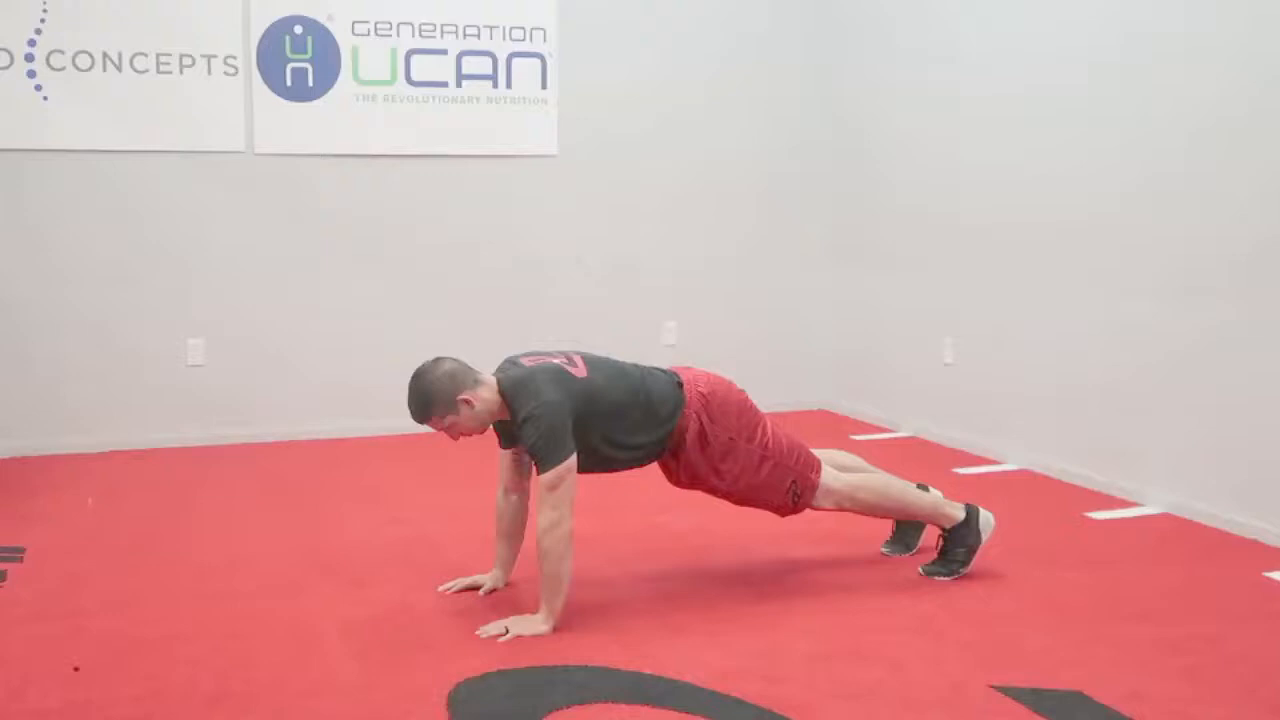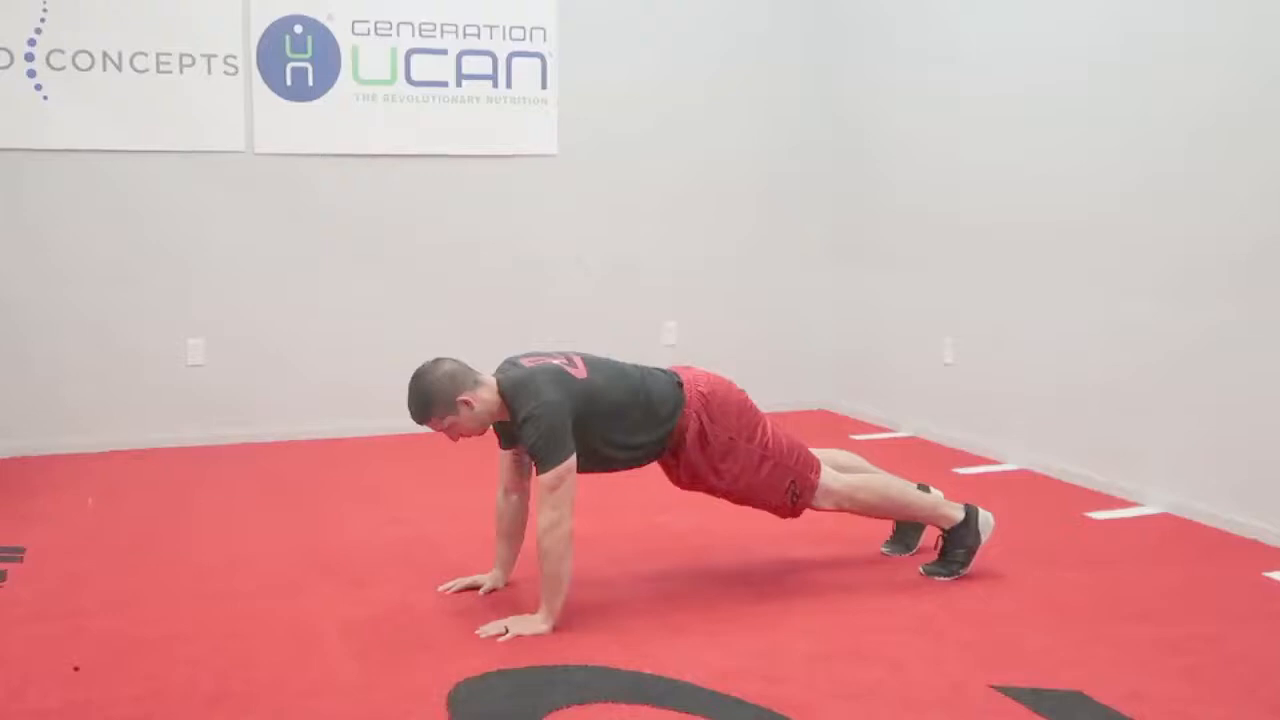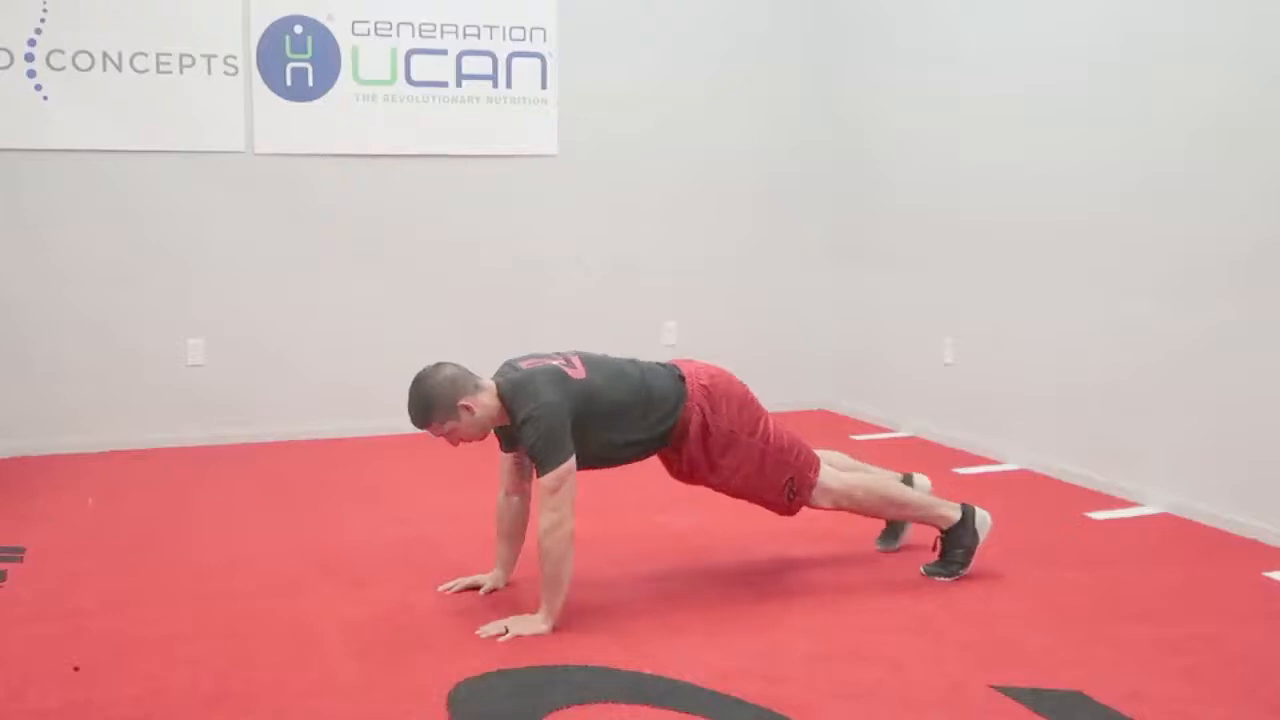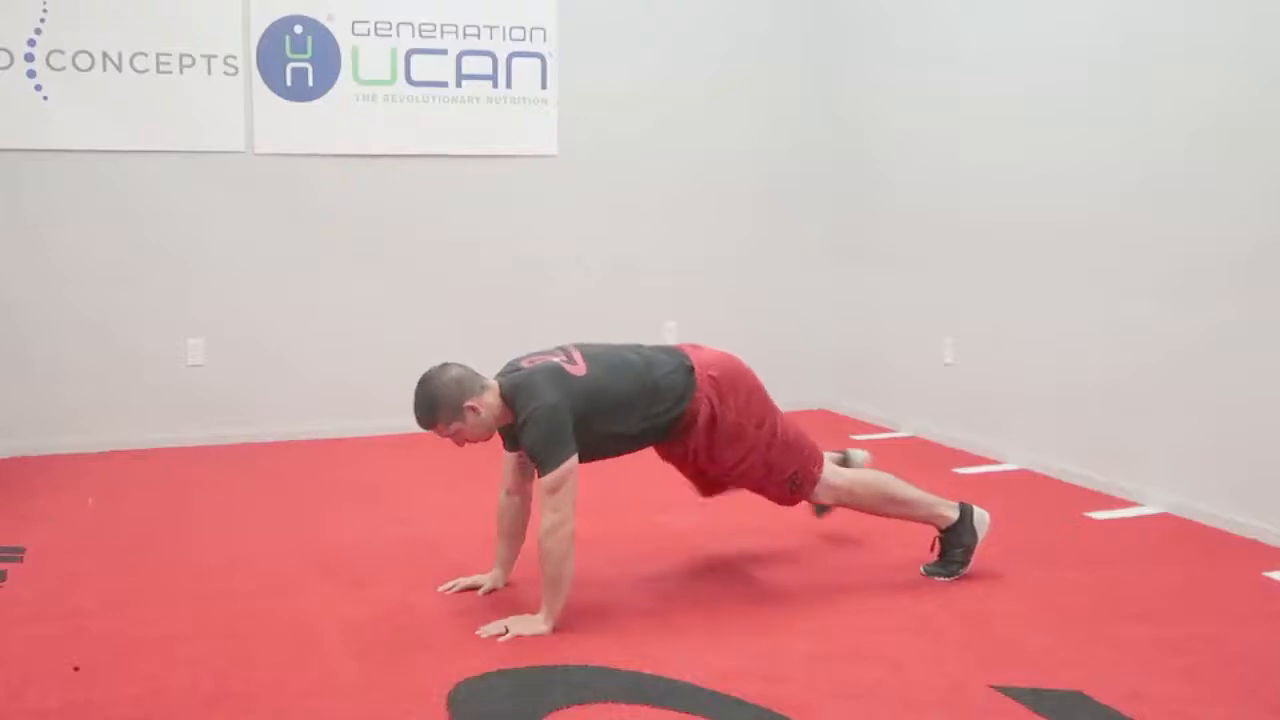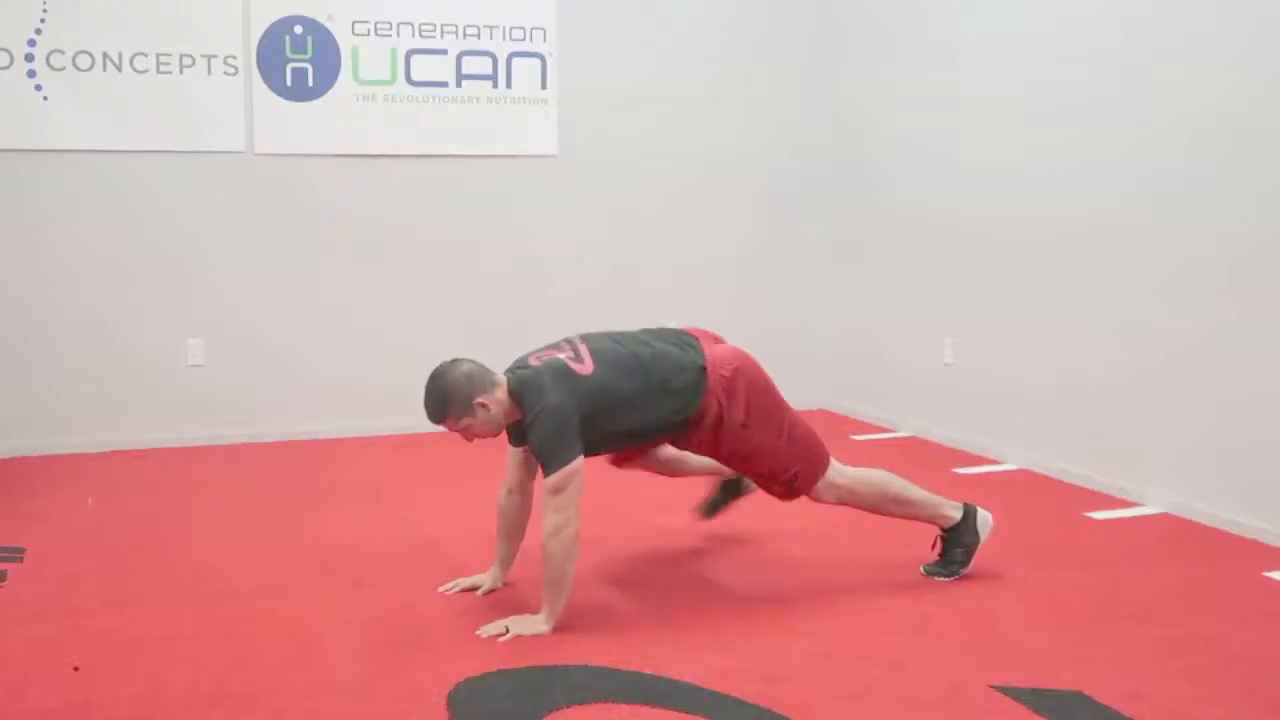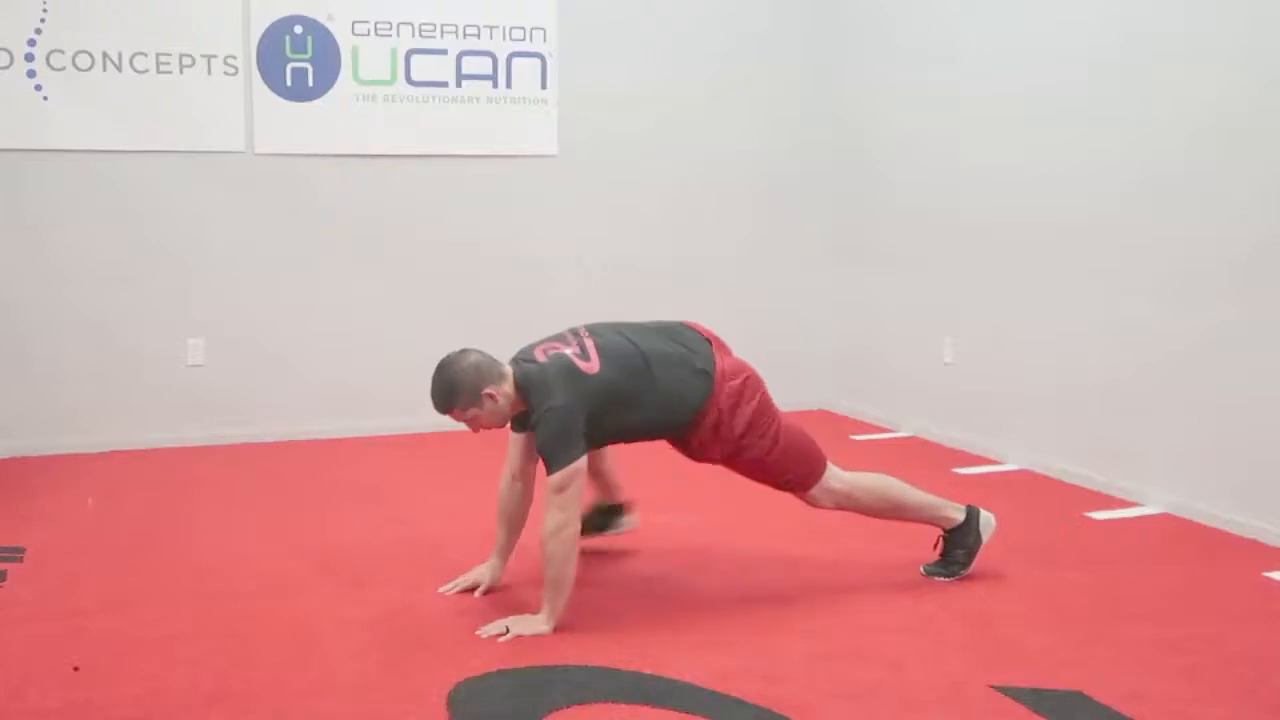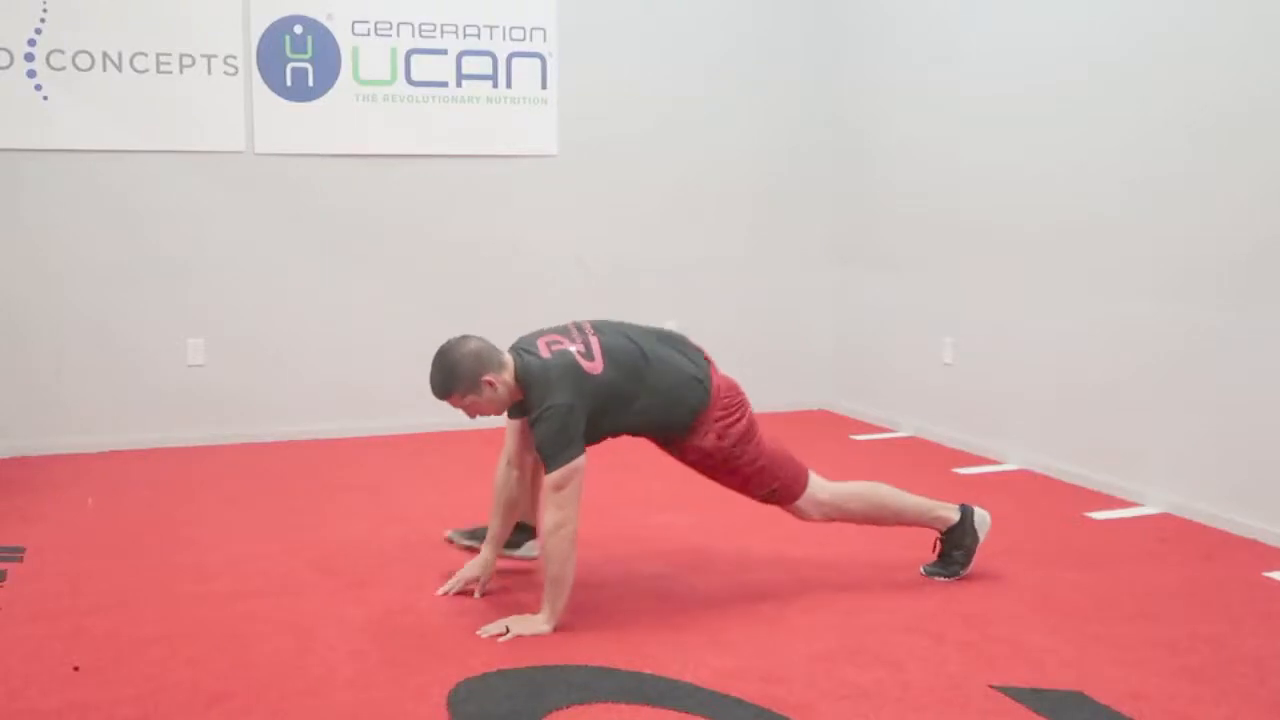
dt=0.1s
person 1, frame 1
left shoulder: (540, 408)
right shoulder: (505, 391)
left elbow: (555, 519)
right elbow: (512, 490)
left wrist: (546, 617)
right wrist: (499, 572)
left hip: (701, 420)
right hip: (679, 416)
left knee: (823, 490)
right knee: (803, 465)
left ankle: (960, 519)
right ankle: (917, 496)
person 1, frame 2
left shoulder: (540, 409)
right shoulder: (505, 391)
left elbow: (556, 519)
right elbow: (512, 491)
left wrist: (545, 617)
right wrist: (499, 571)
left hip: (700, 419)
right hip: (678, 413)
left knee: (822, 491)
right knee: (802, 465)
left ankle: (959, 519)
right ankle: (918, 494)
person 1, frame 3
left shoulder: (538, 411)
right shoulder: (507, 394)
left elbow: (556, 521)
right elbow: (513, 491)
left wrist: (545, 617)
right wrist: (500, 572)
left hip: (704, 410)
right hip: (684, 406)
left knee: (824, 487)
right knee: (804, 467)
left ankle: (958, 520)
right ankle: (906, 485)
person 1, frame 4
left shoulder: (540, 410)
right shoulder: (511, 392)
left elbow: (557, 521)
right elbow: (514, 491)
left wrist: (545, 618)
right wrist: (498, 571)
left hip: (711, 397)
right hip: (687, 386)
left knee: (823, 483)
right knee: (717, 483)
left ankle: (956, 518)
right ankle: (842, 460)
person 1, frame 5
left shoulder: (548, 407)
right shoulder: (517, 385)
left elbow: (560, 519)
right elbow: (516, 486)
left wrist: (546, 618)
right wrist: (498, 569)
left hip: (721, 391)
right hip: (692, 352)
left knee: (827, 483)
right knee: (624, 453)
left ankle: (958, 519)
right ankle: (732, 470)
person 1, frame 6
left shoulder: (554, 405)
right shoulder: (522, 376)
left elbow: (560, 518)
right elbow: (517, 476)
left wrist: (547, 617)
right wrist: (495, 563)
left hip: (720, 400)
right hip: (691, 349)
left knee: (826, 491)
left ankle: (960, 520)
right ankle: (613, 507)
person 1, frame 7
left shoulder: (554, 400)
right shoulder: (517, 363)
left elbow: (562, 515)
right elbow: (515, 461)
left wrist: (547, 617)
right wrist: (488, 553)
left hip: (702, 415)
left knee: (815, 499)
left ankle: (955, 520)
right ankle: (518, 535)
